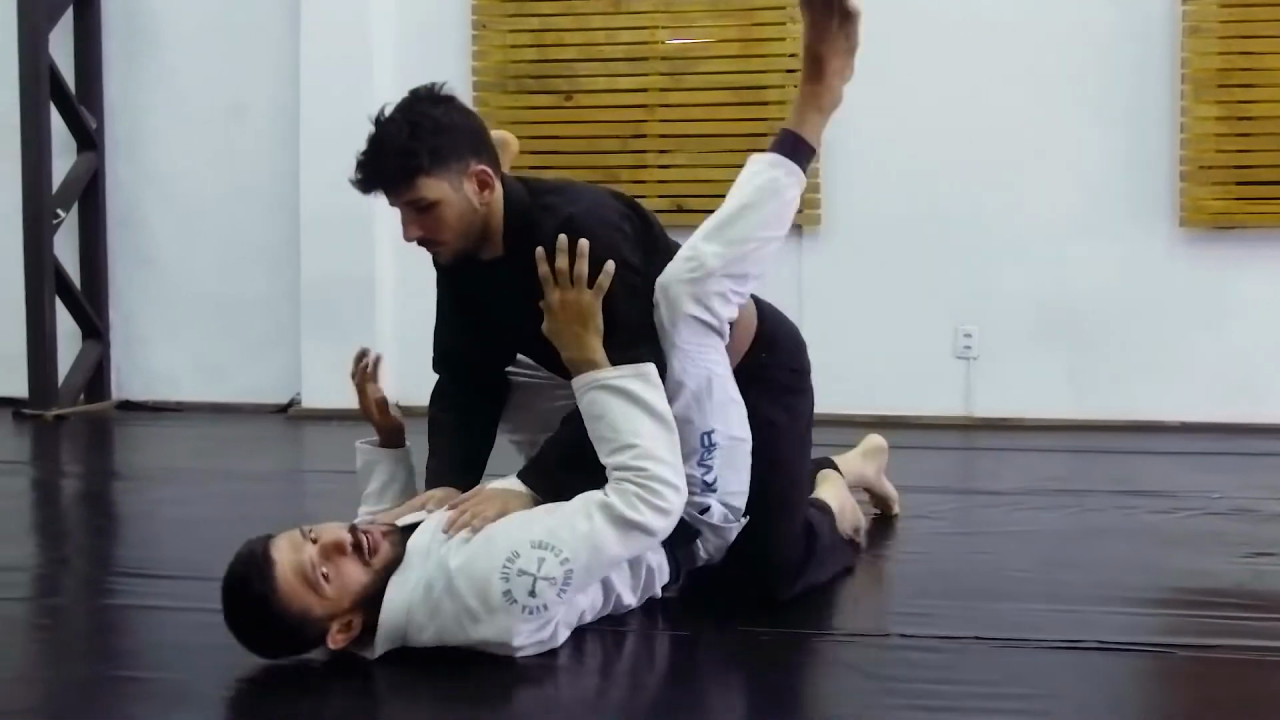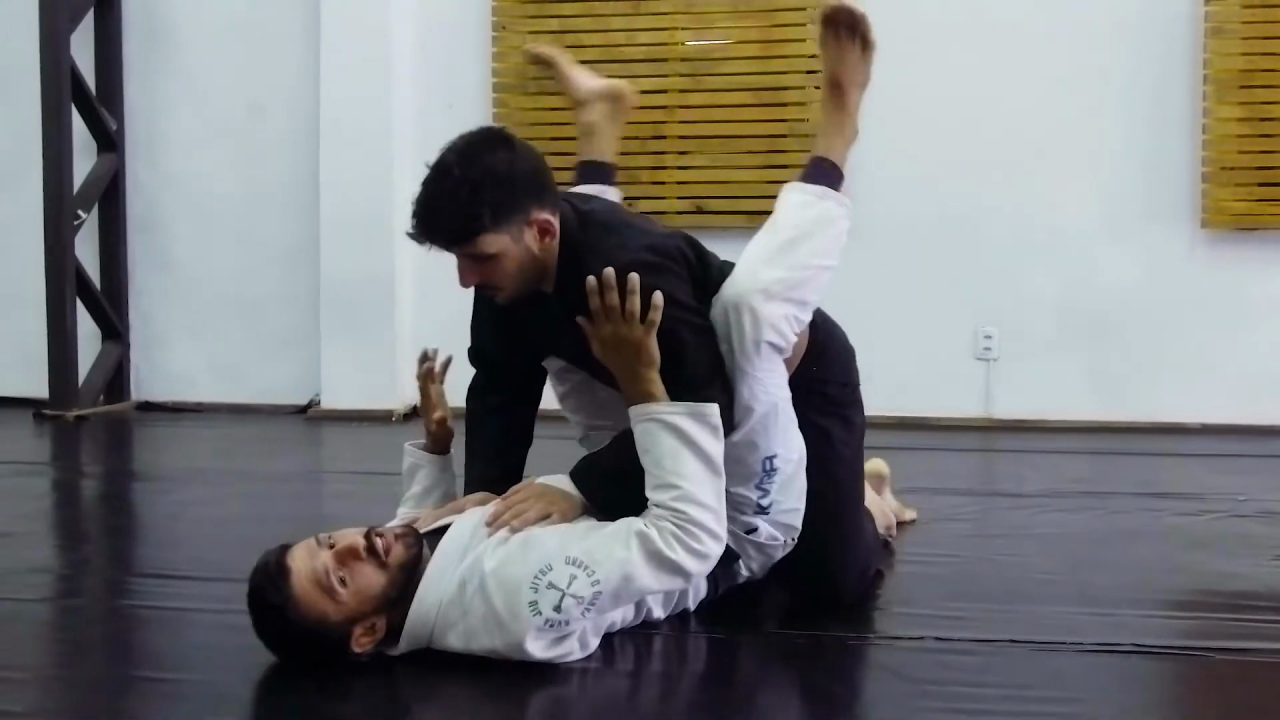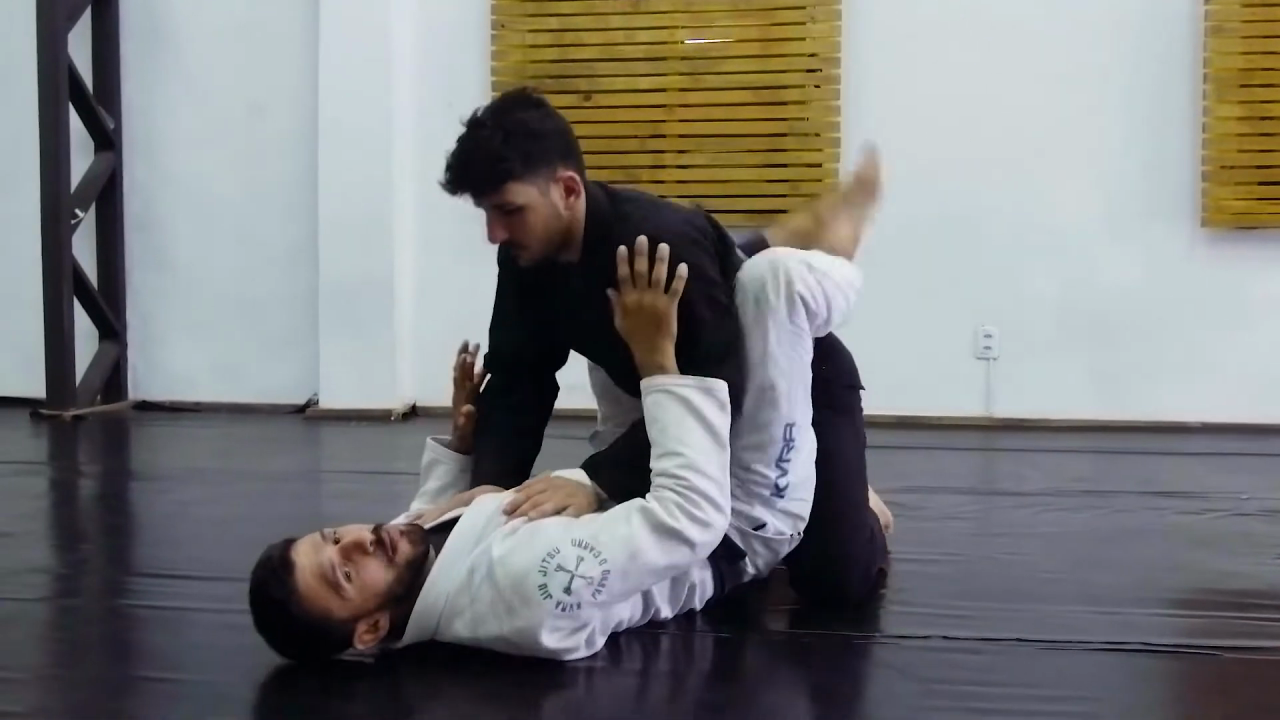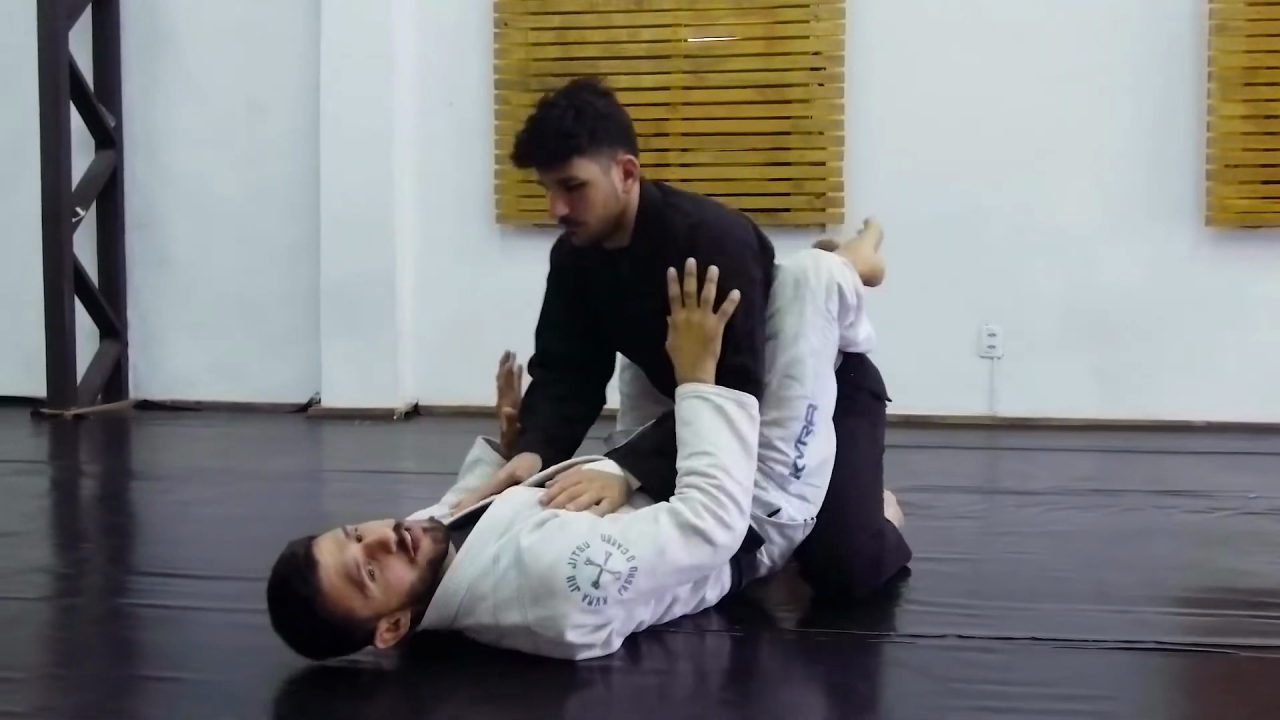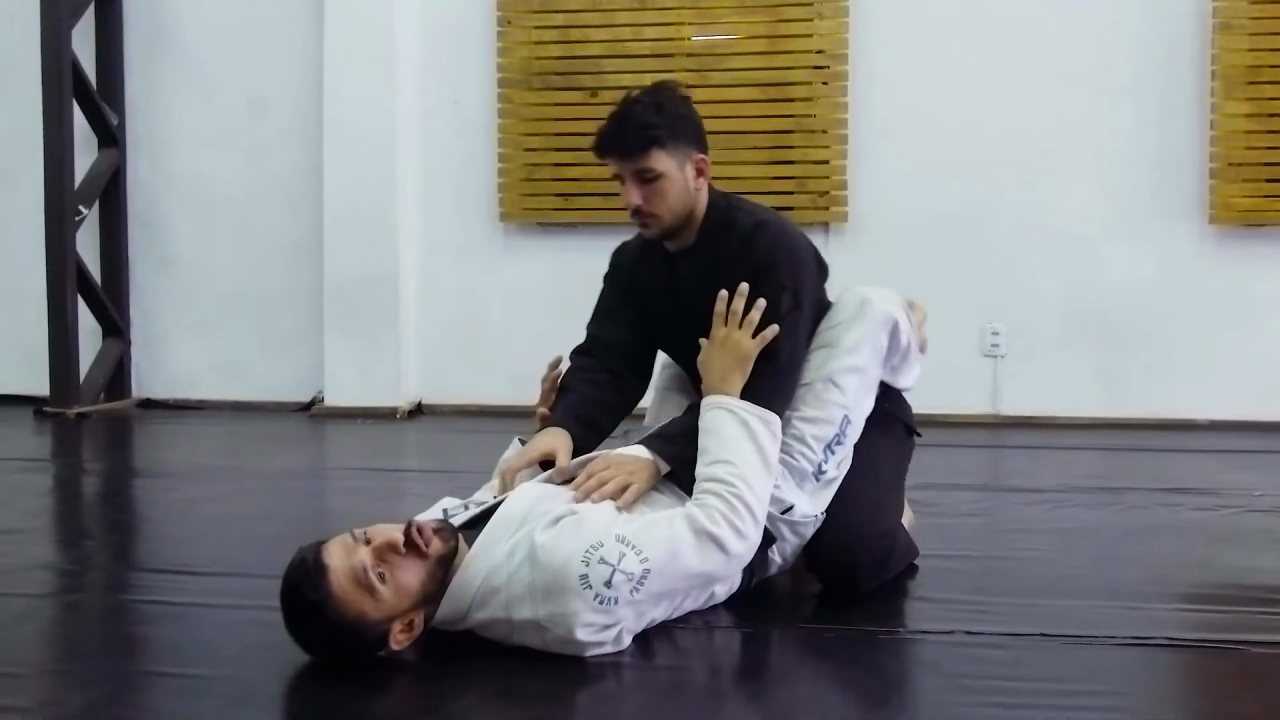
dt=0.3s
person 1, frame 1
left shoulder: (384, 567)
right shoulder: (486, 586)
right elbow: (649, 494)
left wrist: (375, 427)
right wrist: (586, 355)
left hip: (593, 474)
right hip: (681, 500)
right knee: (686, 295)
person 1, frame 2
left shoulder: (410, 576)
right shoulder: (510, 598)
right elbow: (689, 541)
left wrist: (432, 443)
right wrist: (643, 385)
right hip: (729, 535)
right knee: (749, 309)
person 1, frame 3
left shoulder: (405, 549)
right shoulder: (521, 588)
right elbow: (691, 519)
left wrist: (460, 434)
right wrist: (657, 358)
left hip: (628, 488)
right hip: (738, 526)
right knee: (770, 279)
right ankle: (831, 264)
person 1, frame 4
left shoulder: (425, 543)
right shoulder: (546, 580)
right elbow: (712, 522)
left wrist: (503, 434)
right wrist: (696, 372)
left hip: (650, 487)
right hip: (752, 520)
right knee: (807, 274)
right ankle: (844, 273)
person 1, frame 5
left shoulder: (433, 534)
right shoulder: (560, 578)
right elbow: (727, 531)
right wrist: (725, 389)
left hip: (676, 478)
right hip: (756, 516)
left knee: (694, 334)
right knee: (866, 312)
right ankle: (896, 345)
person 2, frame 1
left shoulder: (580, 229)
right shoulder: (461, 256)
right elbow: (468, 382)
left wrist: (529, 488)
right wrist: (445, 487)
left hip: (749, 362)
right hip: (671, 376)
person 2, frame 2
left shoulder: (634, 270)
right shoulder: (511, 267)
left elbow: (696, 411)
right elbow: (503, 385)
left wrist: (579, 491)
right wrist: (484, 497)
left hip: (801, 372)
right hip: (706, 380)
left knee: (828, 582)
left ankle: (869, 504)
person 2, frame 3
left shoulder: (662, 242)
right shoulder: (526, 256)
right elbow: (517, 382)
left wrist: (594, 481)
right wrist: (491, 484)
left knee: (834, 581)
left ankle: (851, 509)
person 2, frame 4
left shoulder: (713, 239)
right shoulder: (575, 253)
left elbow: (732, 389)
right elbow: (566, 373)
left wrist: (624, 471)
right wrist: (532, 453)
person 2, frame 5
left shoulder: (771, 245)
right shoulder: (634, 262)
left elbow: (763, 386)
right elbow: (607, 364)
left wrist: (655, 454)
right wrist: (563, 428)
left hip: (848, 411)
left knee: (847, 557)
left ankle: (884, 513)
